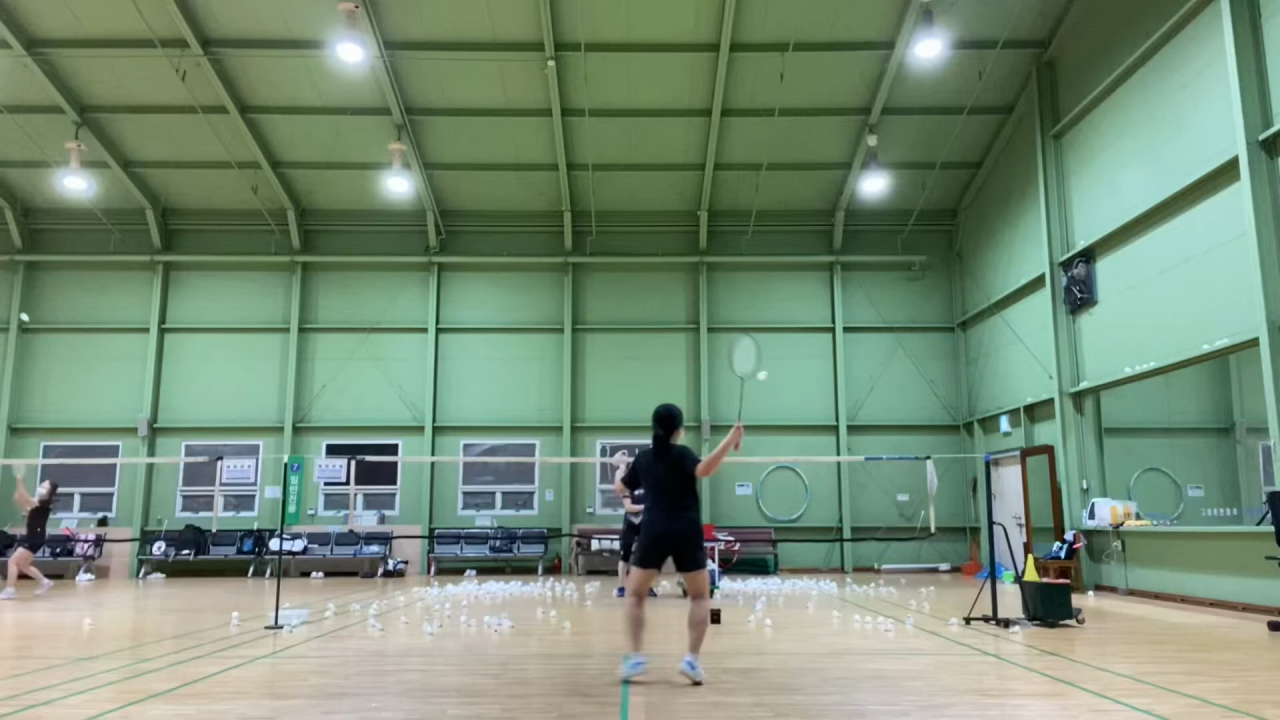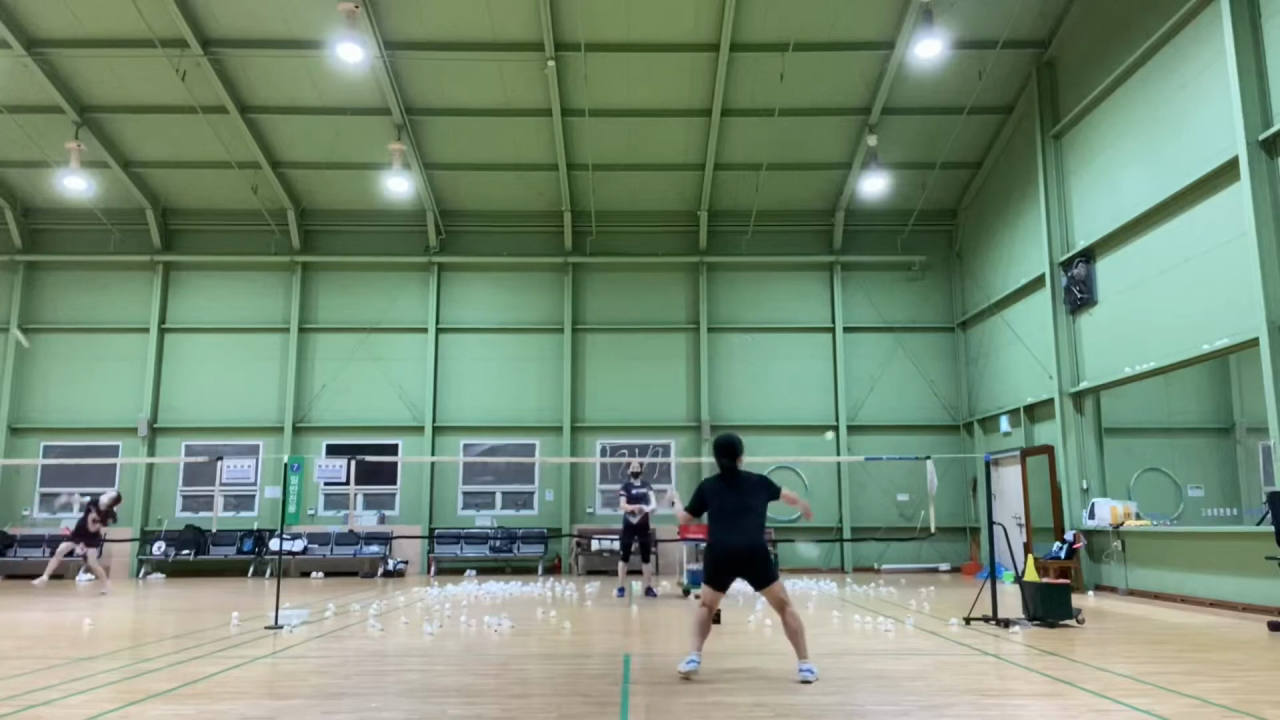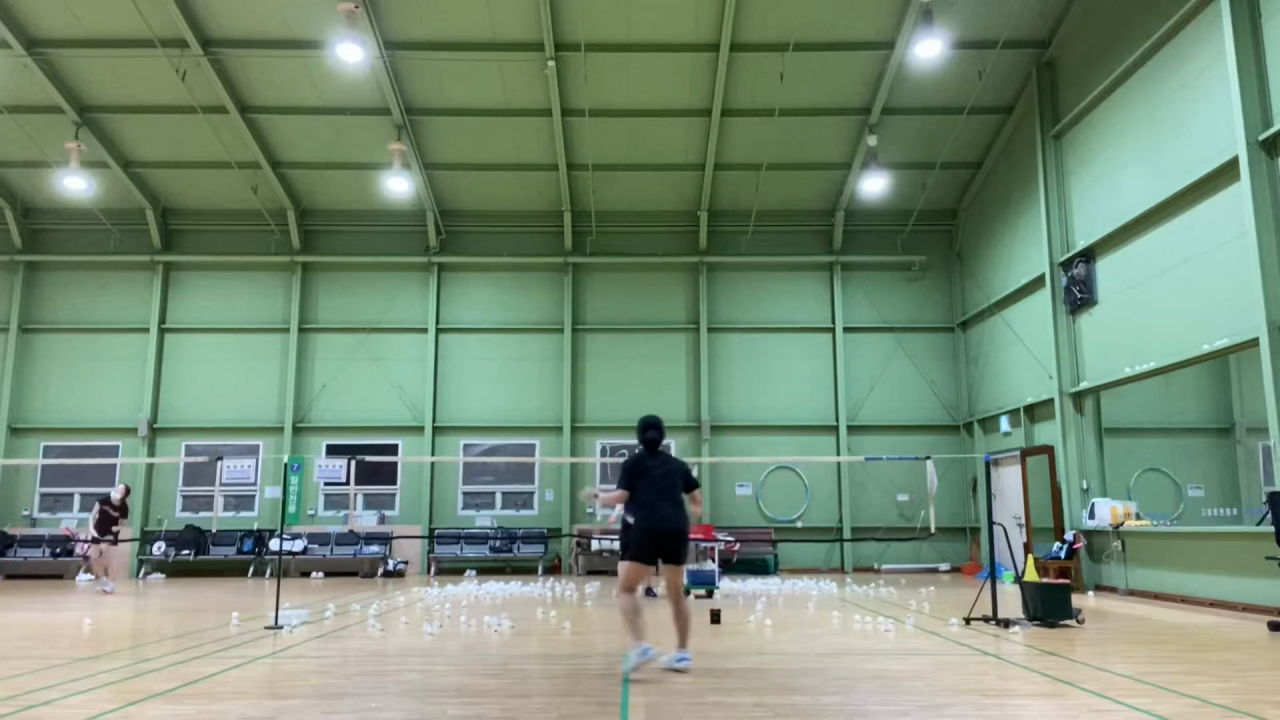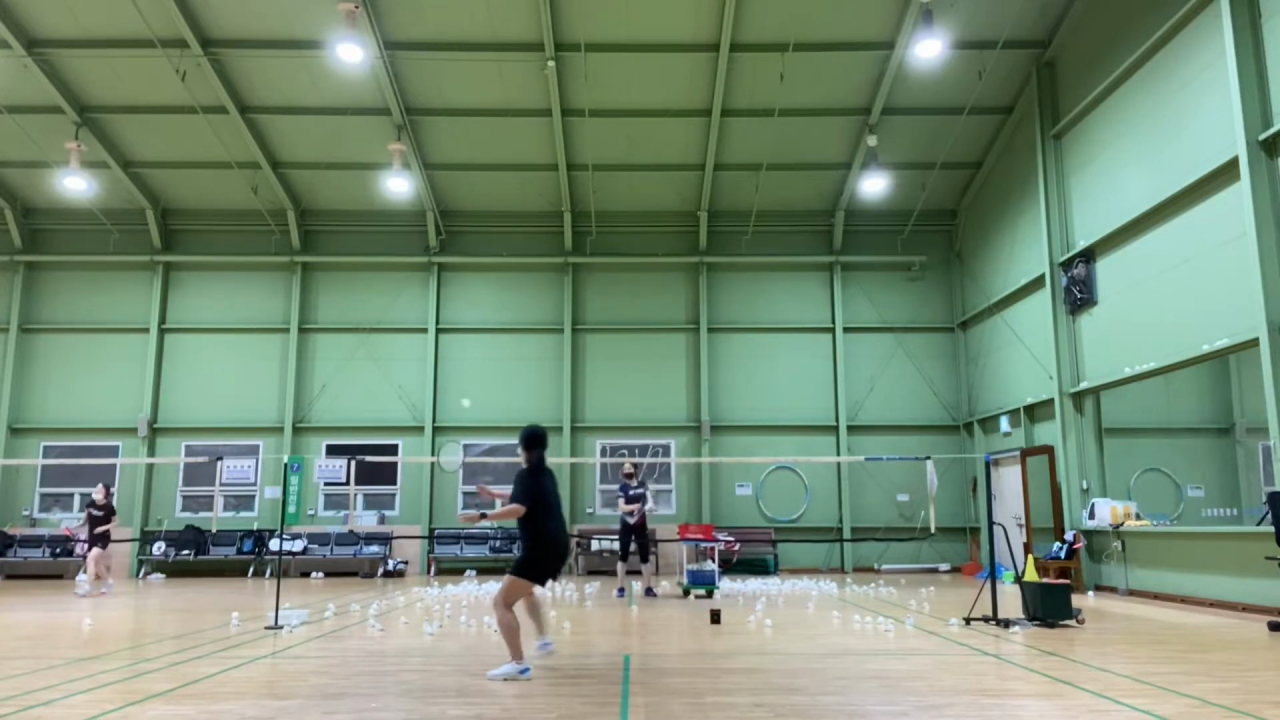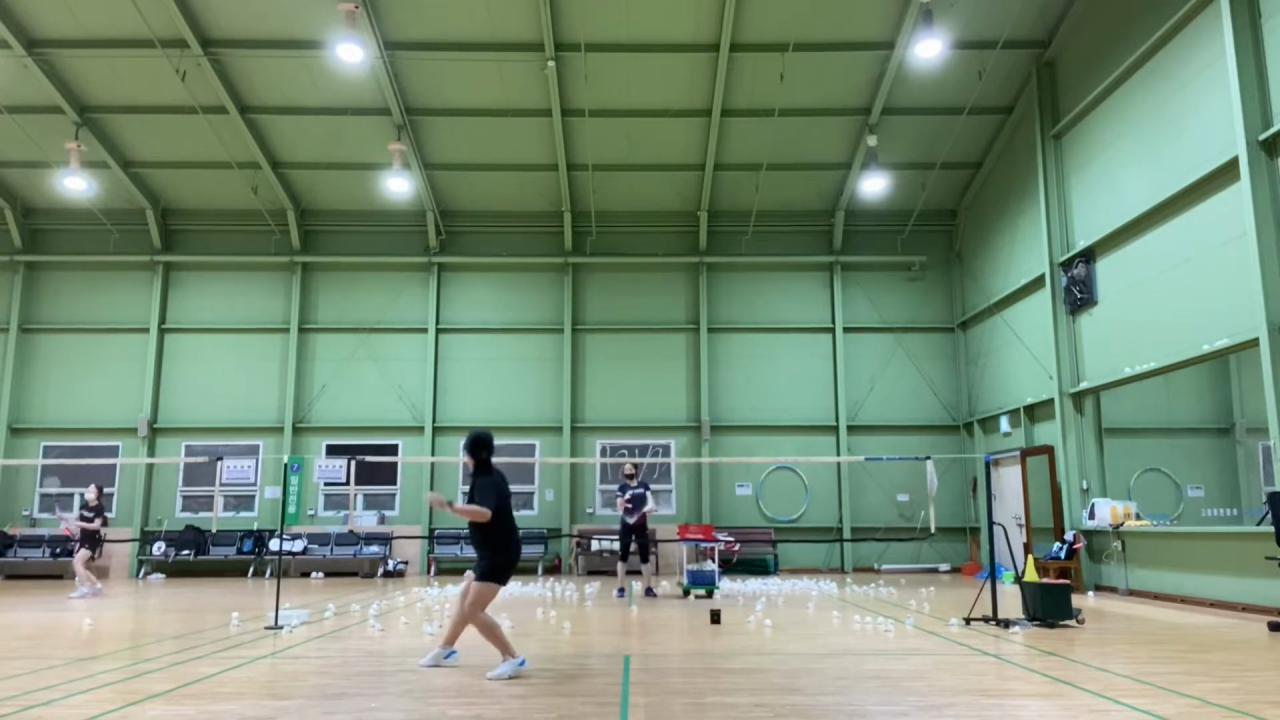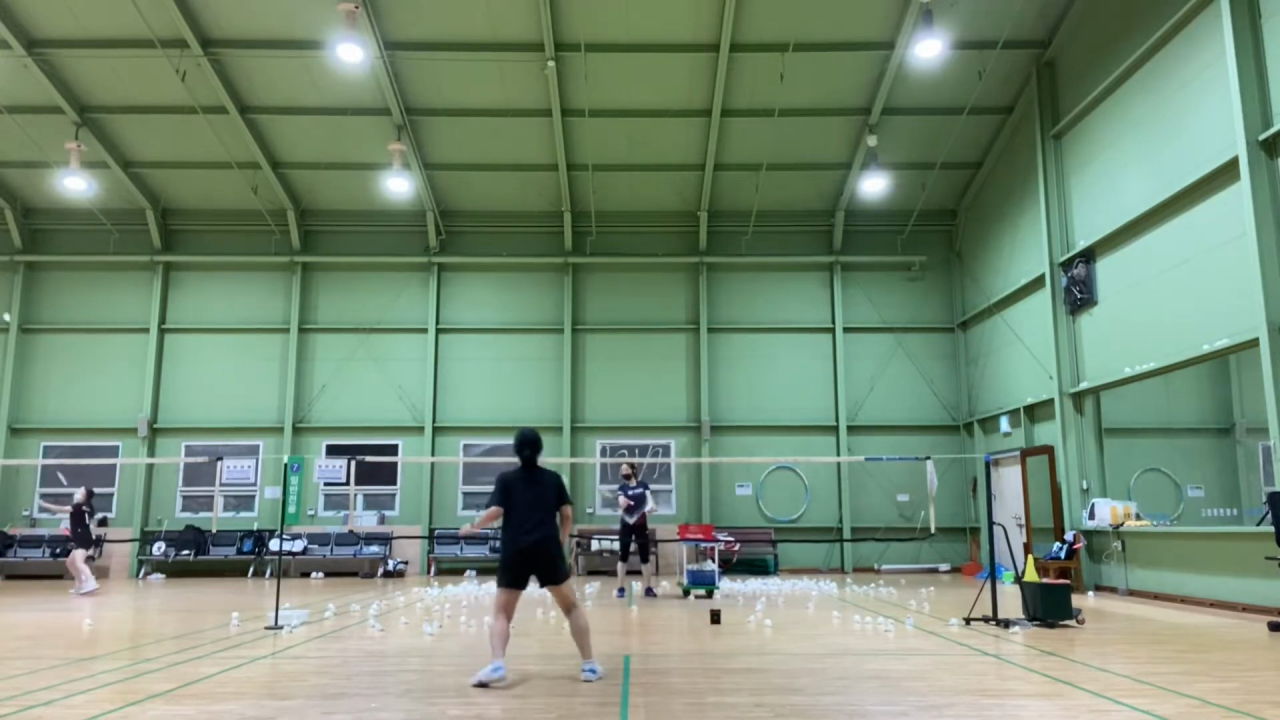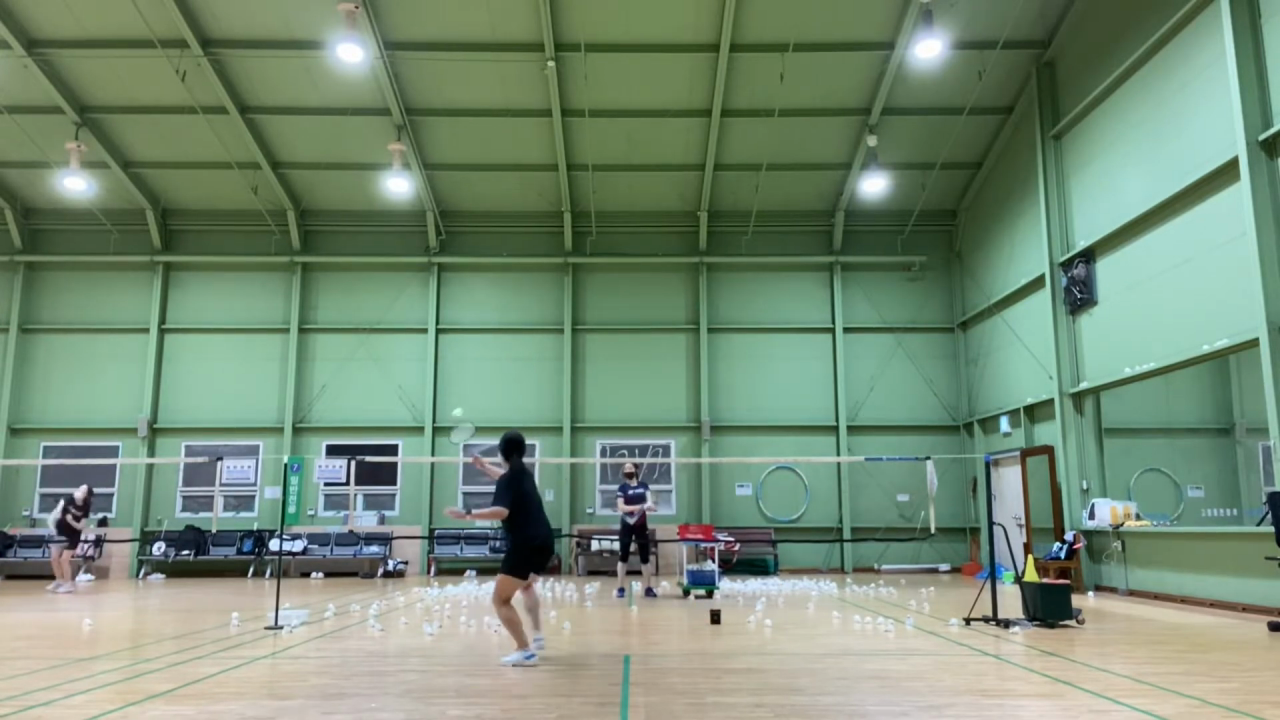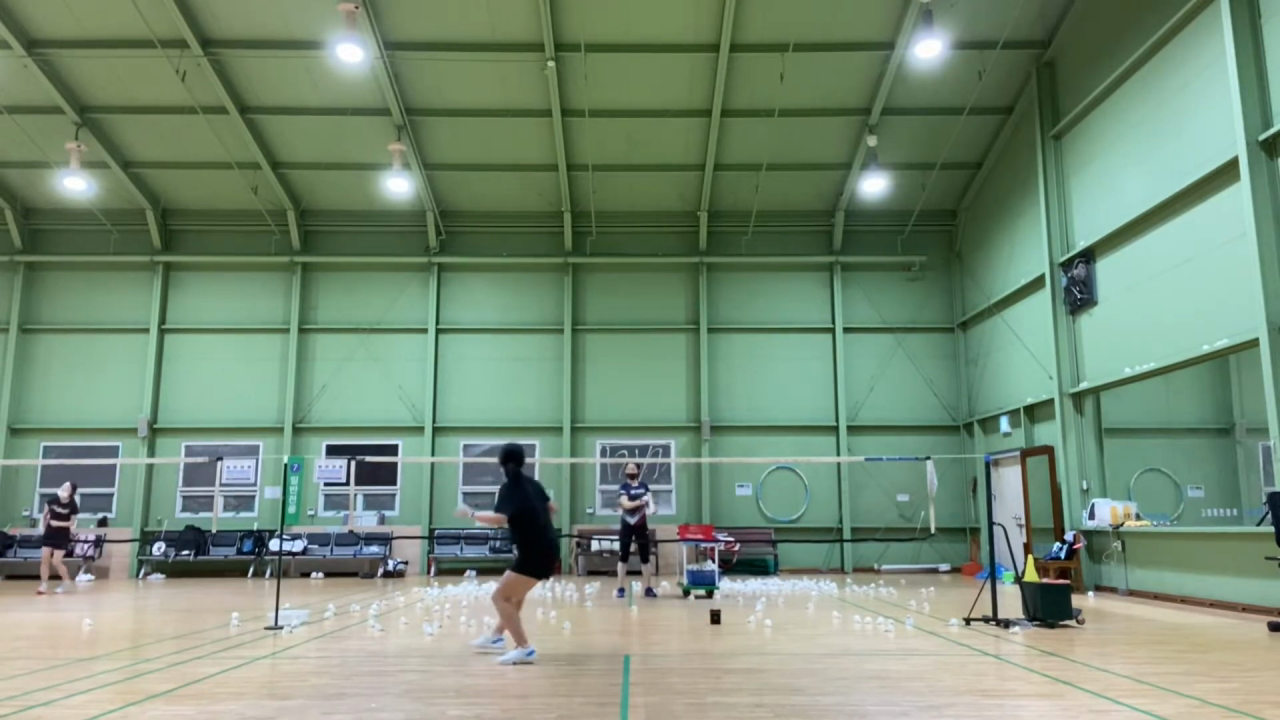
dt=0.5s
person 1, frame 1
left shoulder: (643, 458)
right shoulder: (681, 453)
left elbow: (622, 488)
right elbow: (703, 470)
right wrist: (730, 441)
left hip: (653, 534)
right hip: (686, 534)
left knee: (634, 595)
right knee: (700, 598)
left ankle: (635, 657)
right ankle: (692, 659)
person 1, frame 2
left shoulder: (708, 486)
right shoulder: (757, 482)
left elbow: (685, 518)
right elbow: (784, 495)
left wrist: (674, 499)
right wrist: (803, 505)
left hip: (719, 553)
right hip: (754, 552)
left knee: (706, 607)
right knee: (784, 606)
left ankle: (694, 657)
right ankle: (804, 665)
person 1, frame 3
left shoulder: (633, 462)
right shoulder: (677, 464)
left elbow: (621, 497)
right elbow: (697, 497)
left wrist: (598, 495)
right wrist: (696, 511)
left hip: (647, 530)
right hip: (677, 529)
left knee: (626, 590)
right knee: (676, 593)
left ankle: (641, 646)
right ankle: (682, 653)
person 1, frame 4
left shoulder: (527, 475)
right shoulder: (545, 473)
left elbow: (518, 509)
left wrist: (482, 516)
right wrist: (493, 494)
left hip: (539, 550)
right hip: (556, 548)
left knee: (501, 603)
right knee: (525, 591)
left ankle: (518, 664)
right ankle: (543, 639)
person 1, frame 5
left shoulder: (484, 481)
right shoulder: (493, 475)
left elbow: (484, 514)
left wrist: (449, 506)
left hip: (498, 553)
right hip: (499, 550)
left knee: (474, 610)
right knee: (466, 597)
left ankle: (513, 659)
right ankle: (445, 650)
person 1, frame 6
left shoulder: (506, 479)
right shoulder: (553, 478)
left elbow: (495, 512)
right elbow: (567, 516)
left wrist: (473, 526)
right wrist: (560, 542)
left hip: (515, 552)
right hip: (548, 549)
left knee: (501, 615)
right knee: (572, 607)
left ankle: (497, 665)
right ankle: (589, 665)
person 1, frame 7
left shoulder: (508, 480)
right shoulder: (523, 473)
left elbow: (501, 512)
left wrist: (467, 513)
right wrist: (485, 465)
left hip: (525, 547)
right hip: (544, 542)
left knee: (500, 600)
right knee: (527, 587)
left ankle: (526, 651)
right ankle: (537, 634)
person 1, frame 8
left shoulder: (509, 488)
right shoulder: (531, 483)
left elbow: (499, 519)
right elbow: (552, 508)
left wrist: (472, 514)
left hip: (536, 552)
right hip: (547, 548)
left knee: (500, 597)
right knee: (512, 592)
left ankle: (525, 649)
right ankle: (497, 637)
